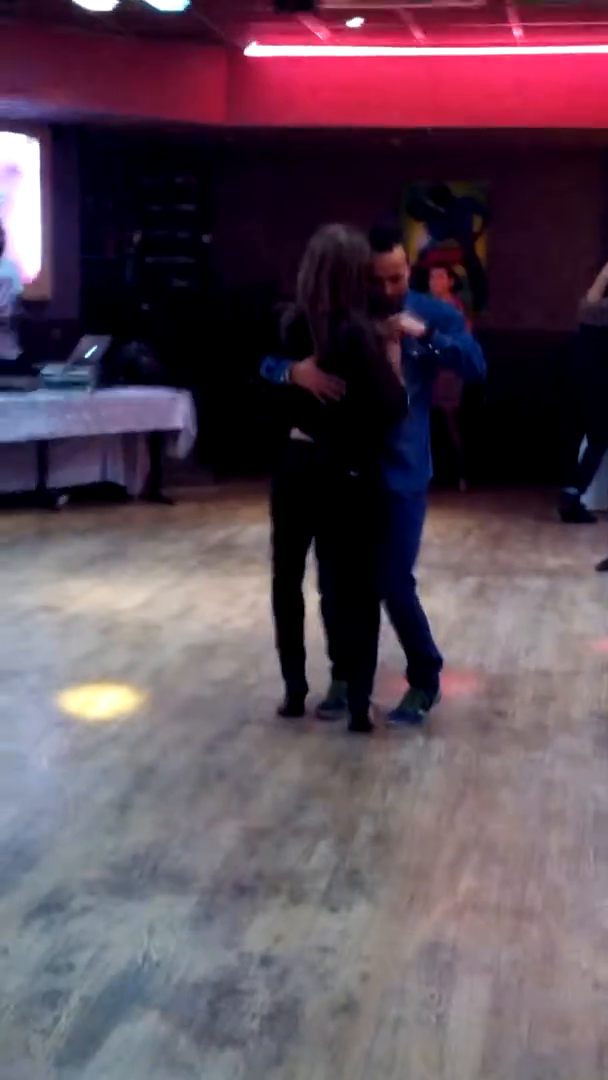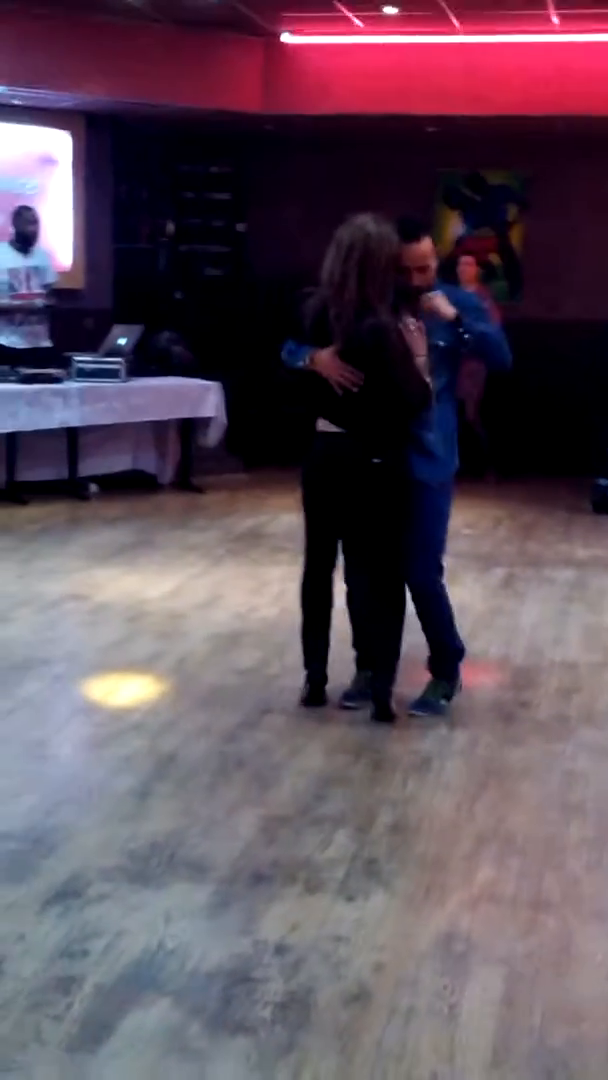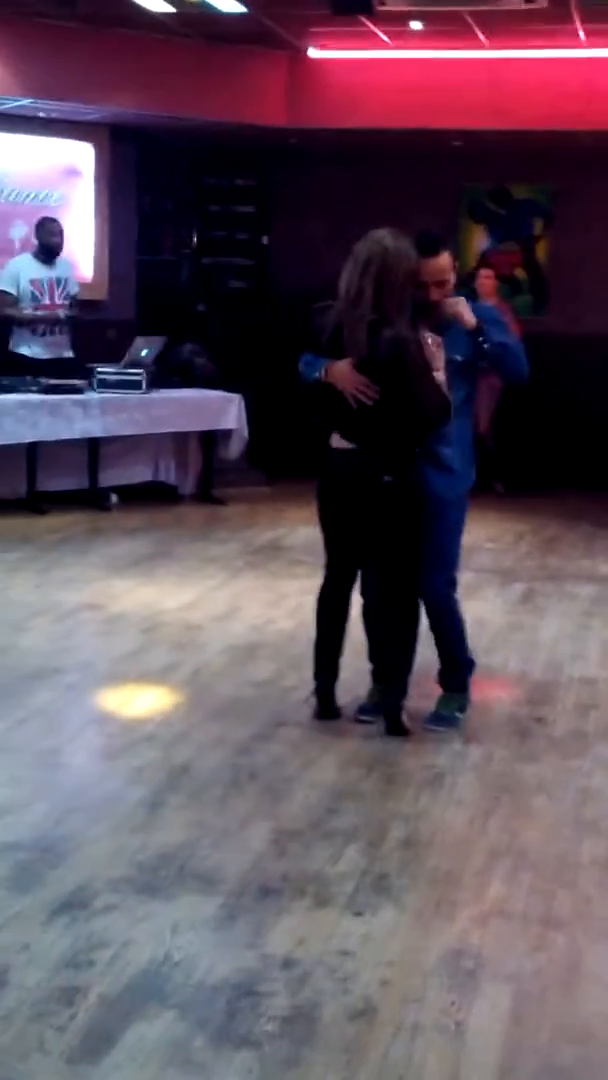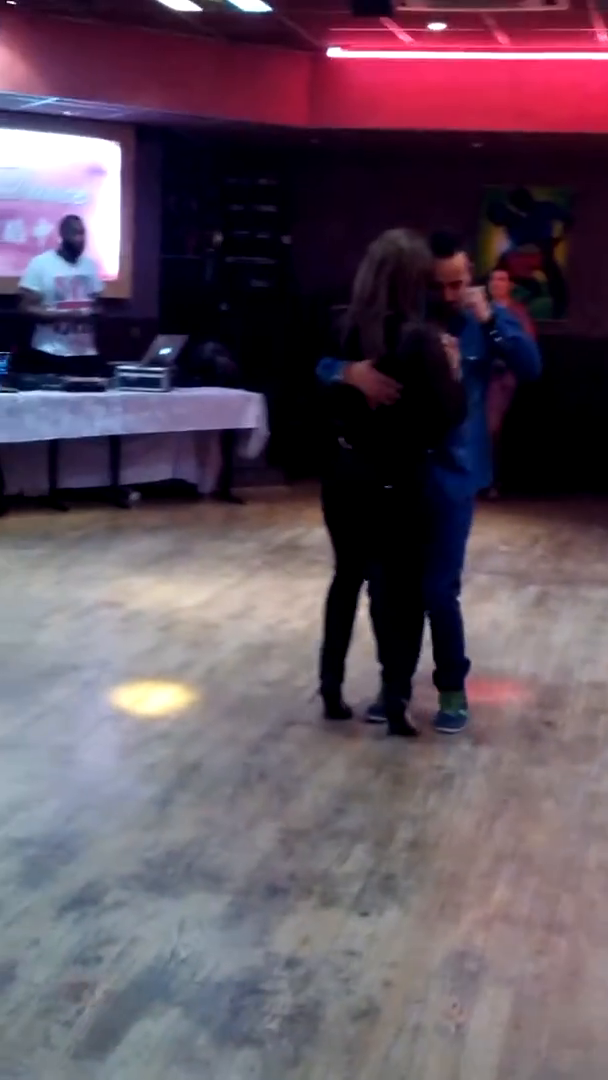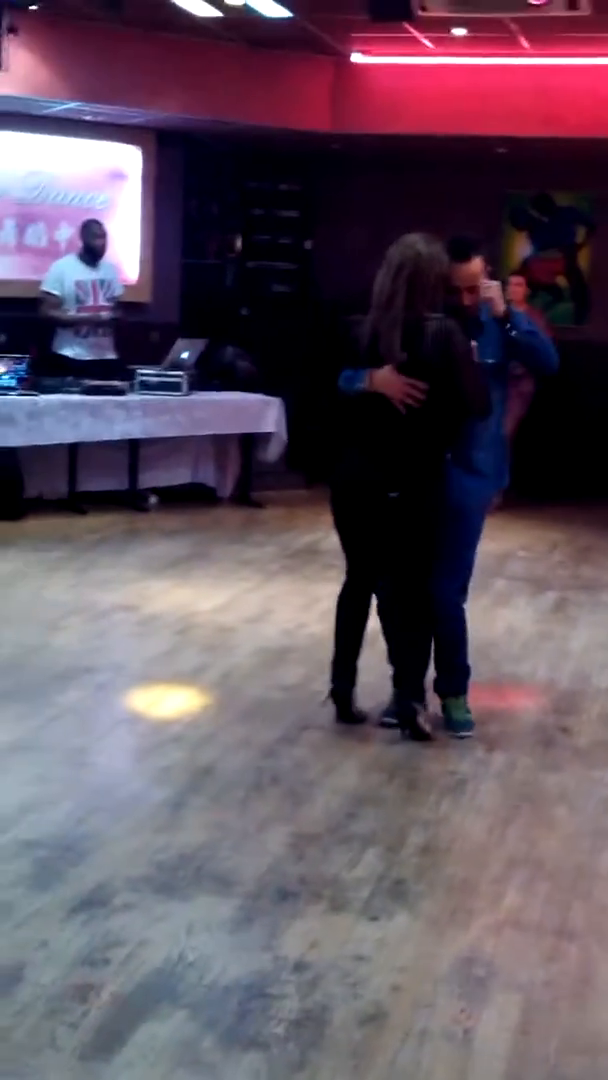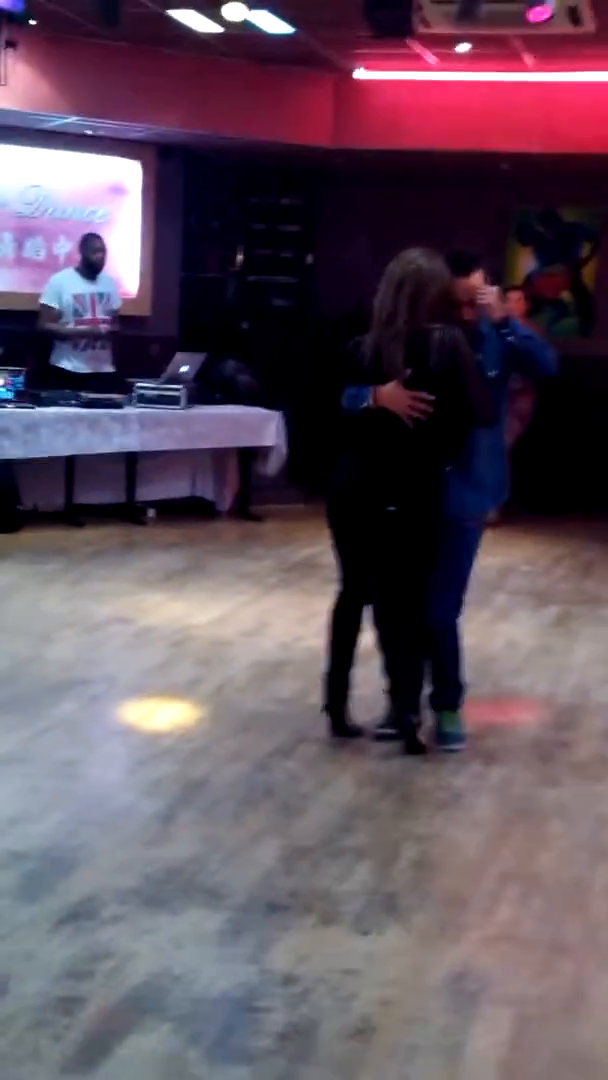
dt=0.1s
person 1, frame 1
left shoulder: (291, 323)
right shoulder: (355, 330)
left elbow: (275, 380)
right elbow: (392, 406)
right wrist: (387, 359)
left hip: (296, 465)
right hip: (345, 474)
left knee: (287, 575)
right knee: (350, 584)
left ankle: (294, 686)
right ankle: (358, 699)
person 1, frame 2
left shoulder: (316, 311)
right shoulder: (377, 327)
right elbow: (414, 400)
right wrist: (417, 358)
left hip: (323, 455)
right hip: (371, 462)
left knee: (318, 563)
right knee: (377, 574)
left ankle: (315, 676)
right ankle: (381, 689)
person 1, frame 3
left shoulder: (332, 326)
right shoulder: (396, 340)
right elbow: (434, 414)
right wrist: (435, 374)
left hip: (337, 470)
right hip: (382, 478)
left knee: (338, 578)
right knee: (391, 588)
left ankle: (325, 690)
right ankle: (392, 703)
person 1, frame 4
left shoulder: (346, 325)
right shoulder: (415, 336)
left elbow: (327, 384)
right elbow: (452, 408)
right wrist: (446, 366)
left hip: (343, 471)
right hip: (391, 480)
left knee: (348, 575)
right knee: (399, 587)
left ankle: (331, 687)
right ankle: (397, 699)
person 1, frame 5
left shoulder: (363, 333)
right shoulder: (439, 335)
left elbow: (345, 398)
right elbow: (477, 404)
right wrist: (465, 364)
left hip: (353, 475)
right hip: (402, 485)
left knee: (358, 580)
right knee: (405, 591)
left ankle: (342, 692)
right ankle: (409, 704)
person 1, frame 6
left shoulder: (364, 350)
right shoulder: (444, 344)
left elbow: (345, 414)
right elbow: (481, 412)
left hip: (350, 490)
right hip: (403, 499)
left knee: (354, 593)
right knee: (402, 605)
left ankle: (337, 704)
right ankle: (407, 717)
person 2, frame 1
left shoulder: (434, 313)
left elbow: (475, 367)
right elbow: (268, 365)
left wrist: (425, 335)
right wrist: (294, 371)
left hip: (401, 471)
left knee: (395, 582)
left ankle: (425, 680)
person 2, frame 2
left shoulder: (459, 302)
left elbow: (501, 358)
right elbow: (291, 348)
left wrist: (456, 319)
right wrist: (314, 357)
left hip: (427, 460)
left knee: (422, 573)
left ankle: (446, 673)
right ankle: (369, 666)
person 2, frame 3
left shoulder: (477, 316)
left elbow: (518, 370)
right elbow: (308, 361)
left wrist: (476, 328)
right wrist: (331, 370)
left hip: (443, 473)
left knee: (435, 586)
left ankle: (456, 685)
person 2, frame 4
left shoulder: (487, 320)
left elbow: (531, 367)
right elbow: (325, 365)
left wrist: (490, 320)
right wrist: (349, 372)
left hip: (455, 473)
left knee: (438, 587)
left ankle: (452, 685)
person 2, frame 5
left shoulder: (503, 323)
left elbow: (548, 363)
right elbow: (348, 376)
left wrist: (506, 315)
right wrist: (373, 378)
left hip: (470, 477)
left knee: (445, 592)
left ankle: (454, 691)
person 2, frame 6
left shoulder: (499, 337)
left elbow: (546, 367)
right elbow: (349, 395)
left wrist: (505, 321)
right wrist: (379, 394)
left hip: (467, 491)
left knee: (440, 605)
left ankle: (448, 704)
